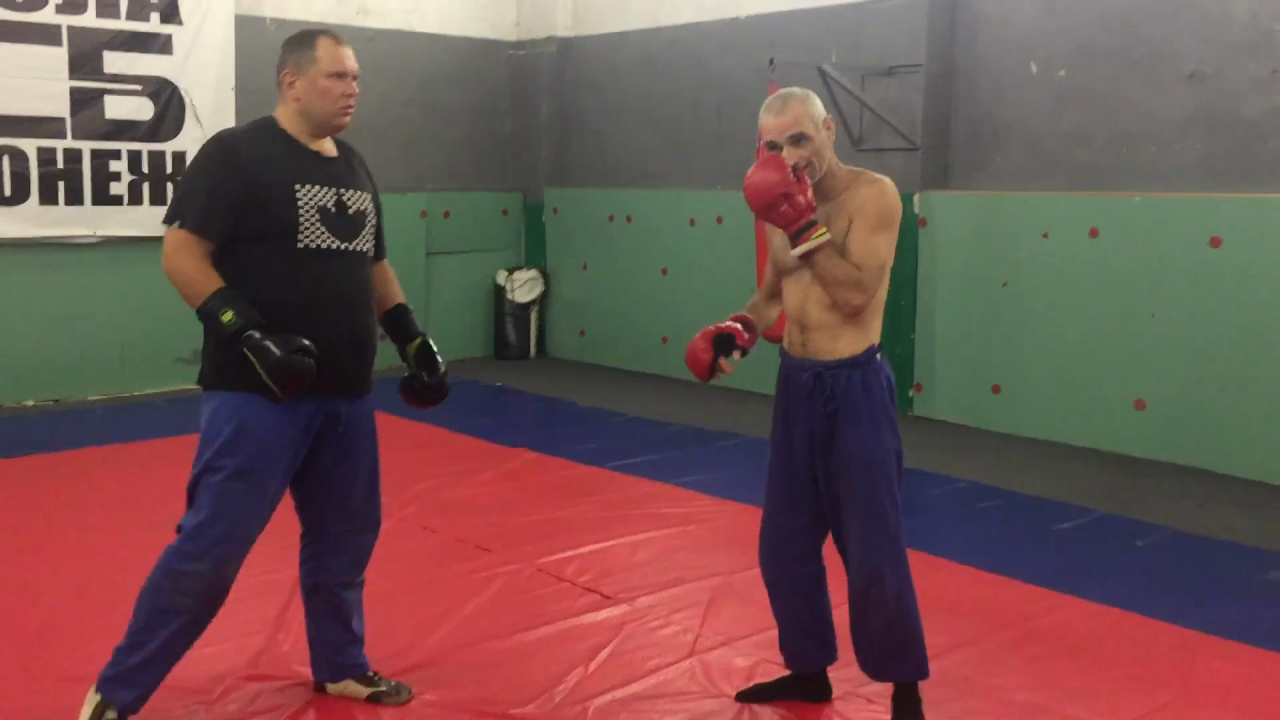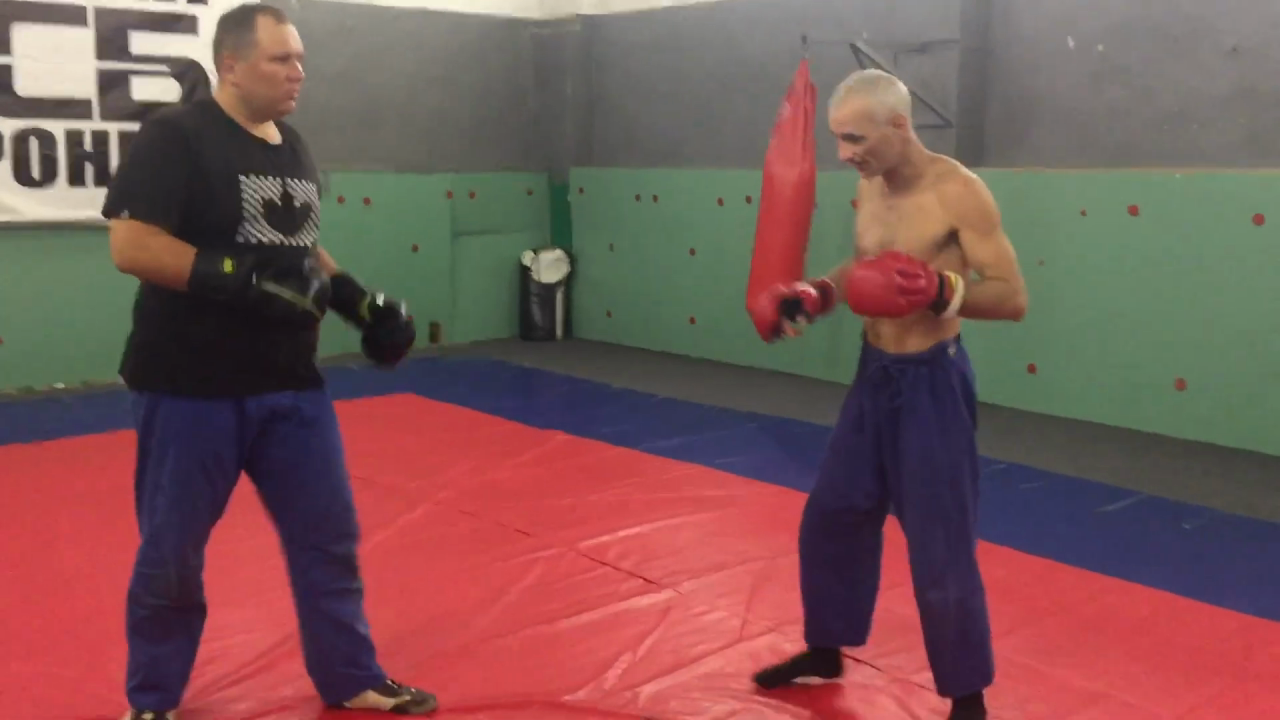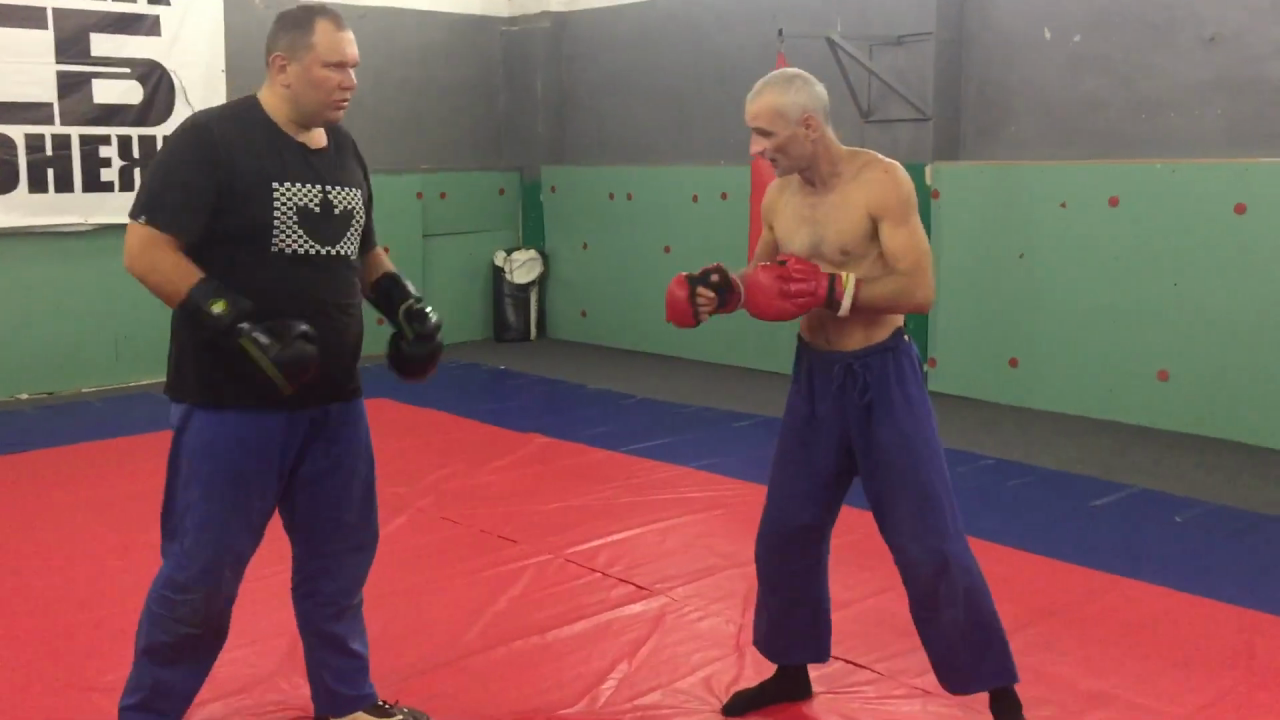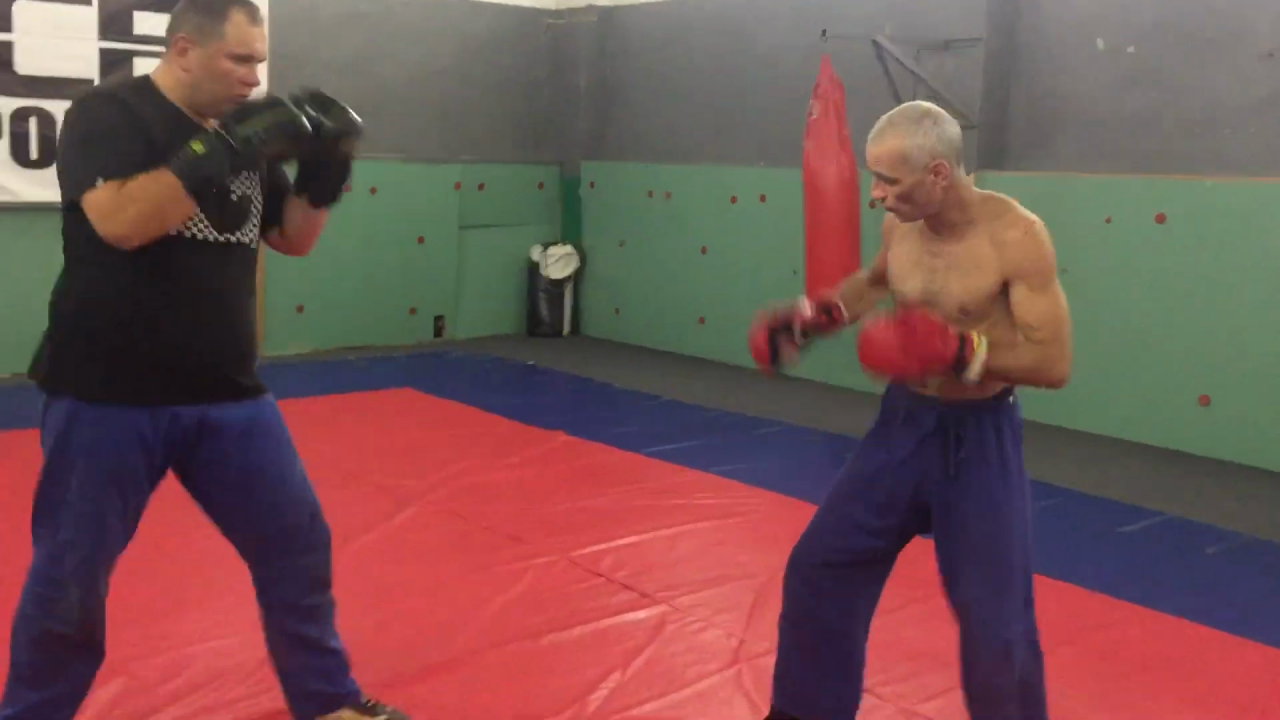
dt=0.7s
person 1, frame 1
left shoulder: (354, 167)
right shoulder: (236, 154)
left elbow: (373, 266)
right elbow: (181, 253)
left wrist: (411, 337)
right wrist: (244, 334)
left hip: (344, 390)
right hip: (257, 387)
left knee: (345, 532)
right knee: (215, 539)
person 1, frame 2
left shoulder: (292, 148)
right shoulder: (173, 135)
right elbow: (131, 246)
left wrist: (357, 298)
right wrist: (247, 281)
left hip: (290, 385)
right hip: (191, 389)
left knee: (326, 534)
right knee: (171, 551)
person 1, frame 3
left shoulder: (343, 149)
right shoulder: (212, 139)
right elbow: (145, 251)
left wrist: (402, 303)
right wrist: (238, 326)
left hip: (330, 397)
right hip: (230, 401)
left knee: (340, 552)
right knee: (204, 567)
person 1, frame 4
left shoulder: (244, 127)
right shoulder: (107, 113)
left elbow: (294, 238)
right elbow: (121, 223)
left wrist: (325, 164)
right wrist: (216, 150)
left hip: (226, 392)
right hip: (109, 392)
left knee: (295, 541)
right knee: (71, 572)
person 2, frame 1
left shoulder: (874, 195)
right shoulder: (783, 204)
left elbow: (855, 295)
left wrist: (804, 228)
right wrist: (738, 331)
left hip: (855, 387)
right hip: (795, 384)
left knee: (872, 550)
right knee: (785, 540)
person 2, frame 2
left shoulder: (959, 193)
right shoulder: (868, 189)
left elbow: (1013, 298)
left wrist: (936, 291)
right wrist: (816, 294)
left hip: (931, 383)
right hip: (872, 374)
left knee: (940, 550)
right knee: (832, 516)
right ankle: (824, 649)
person 2, frame 3
left shoulder: (882, 181)
right shoulder: (777, 195)
left elbow: (918, 291)
right elbow: (763, 281)
left wrist: (829, 289)
right wrist: (723, 291)
left hip: (884, 377)
right hip: (814, 376)
left knee: (930, 546)
right knee: (786, 532)
person 2, frame 4
left shoulder: (1017, 236)
right shoulder: (901, 222)
left elbow: (1053, 365)
right elbow: (871, 282)
left wrist: (955, 349)
right wrist: (816, 313)
left hip: (977, 438)
right hip: (901, 424)
left knee: (995, 623)
right knee: (819, 567)
